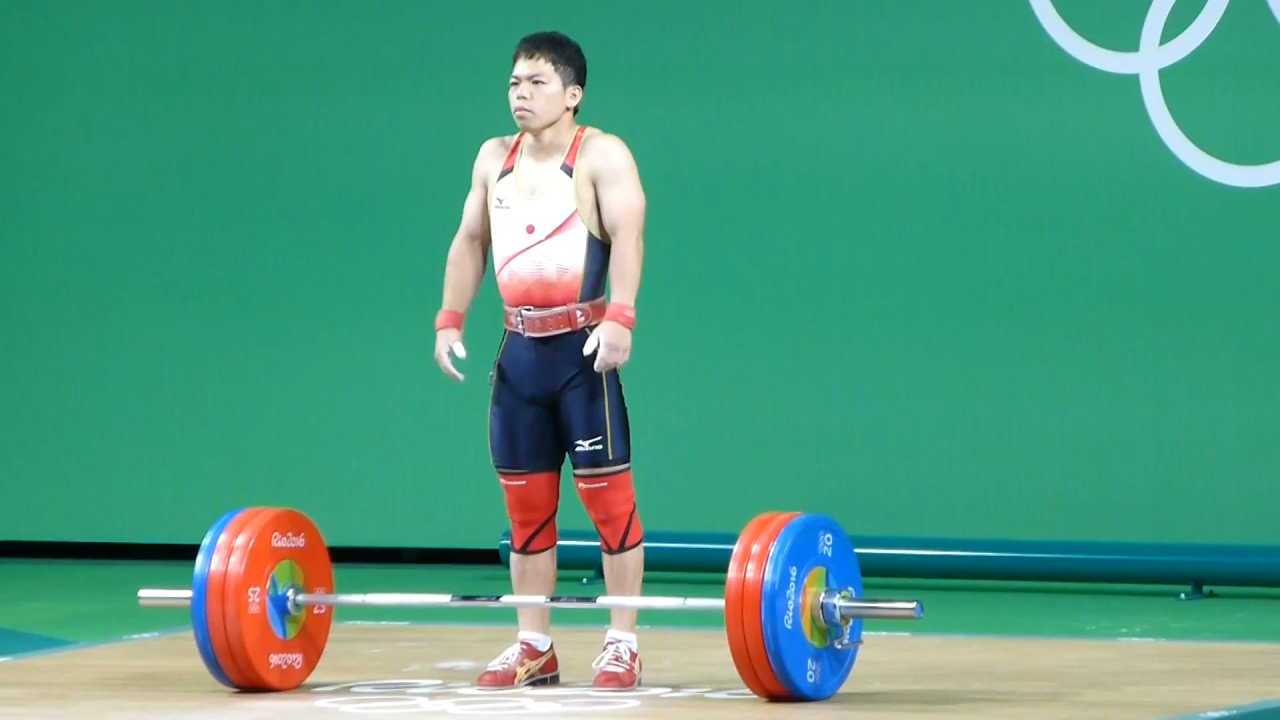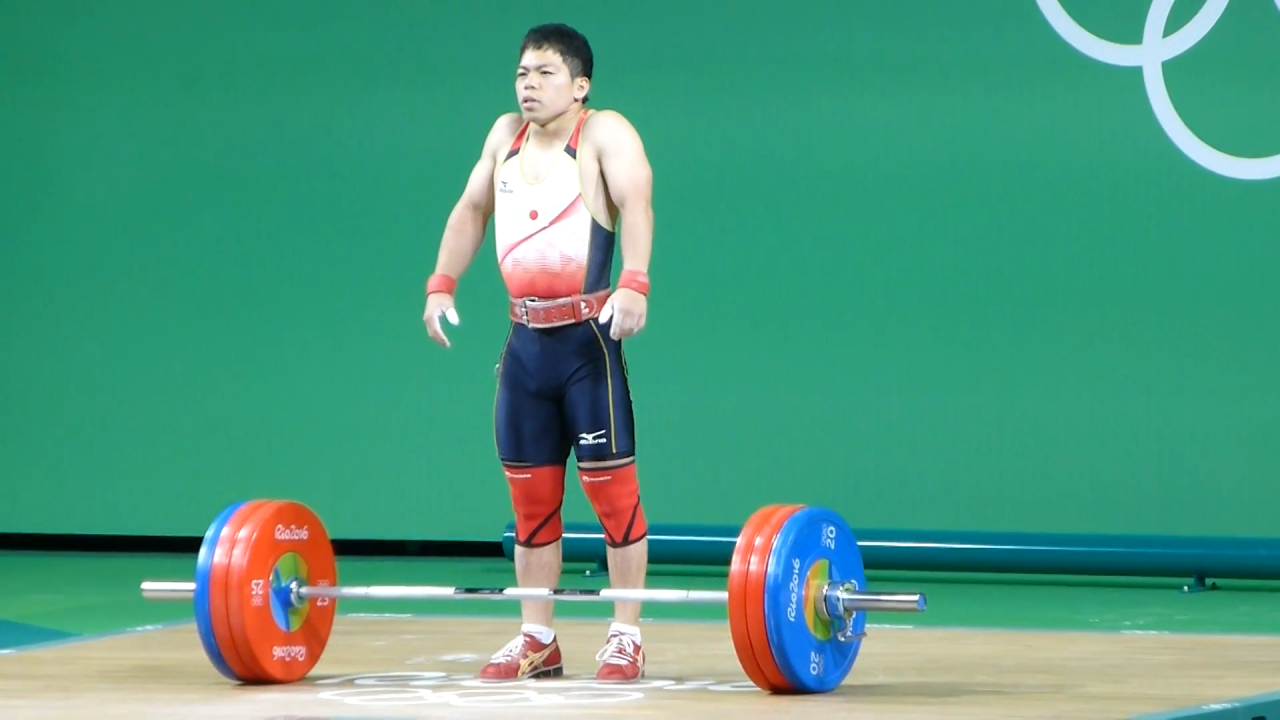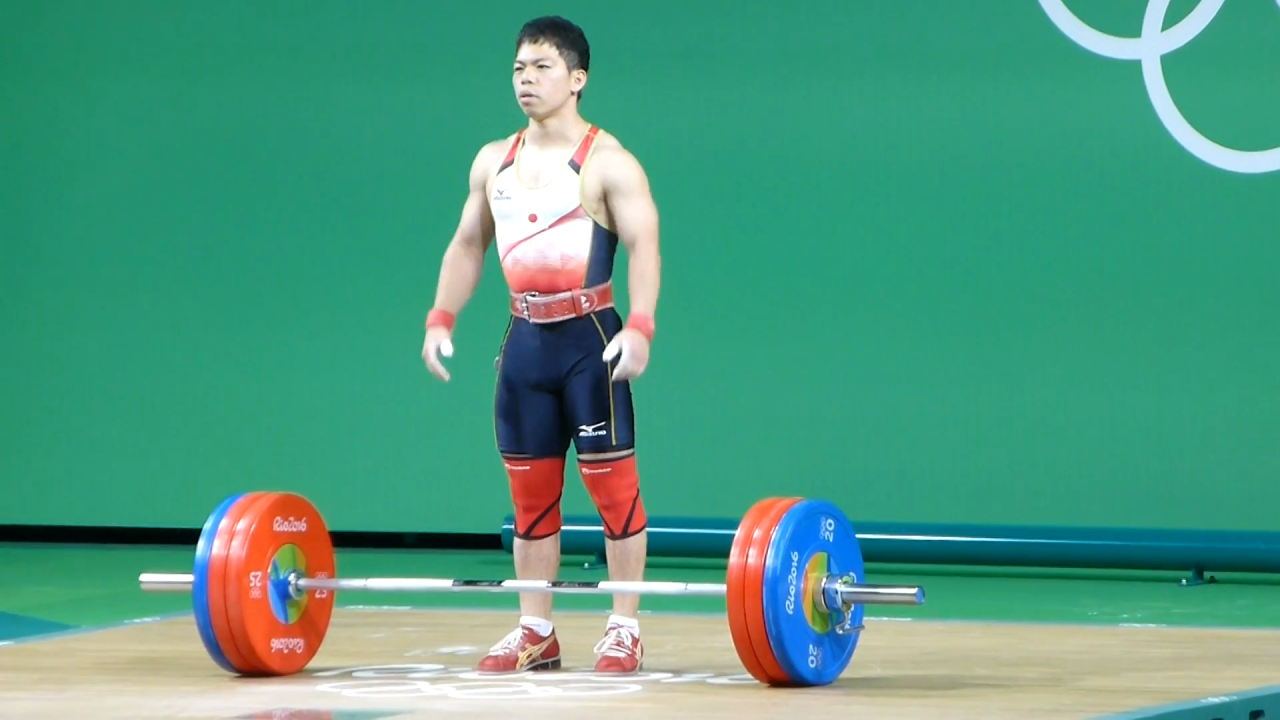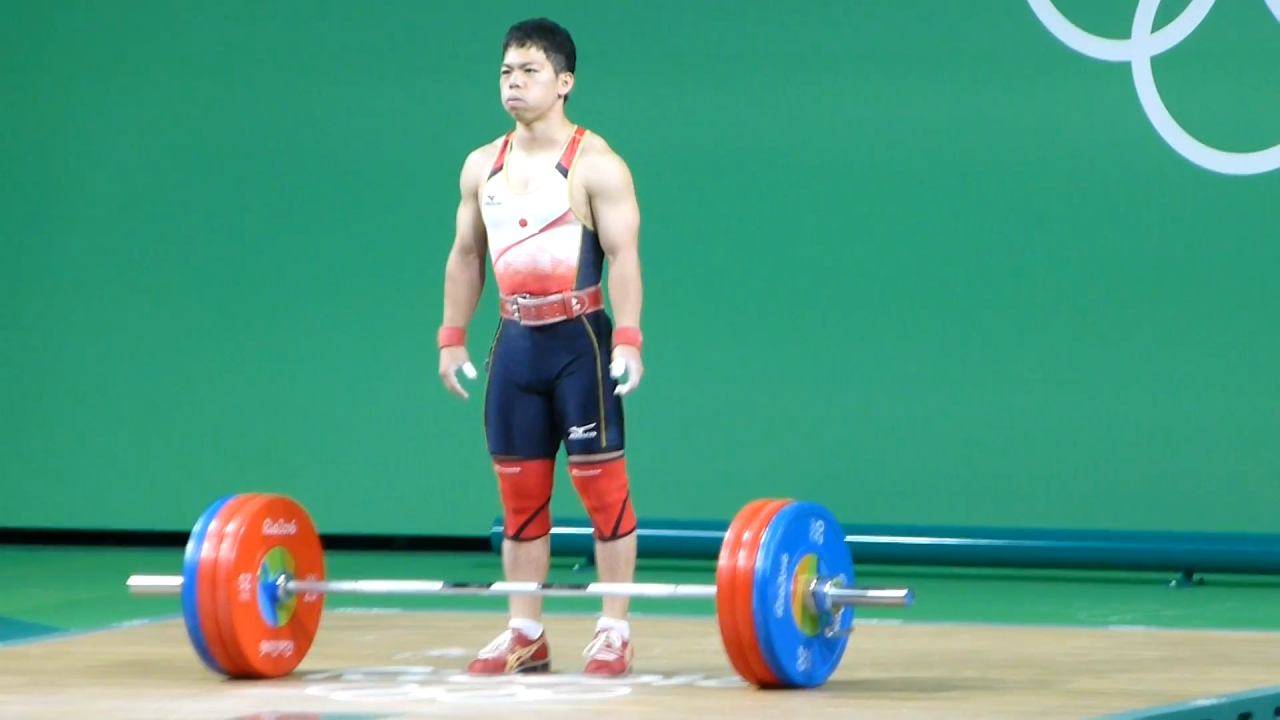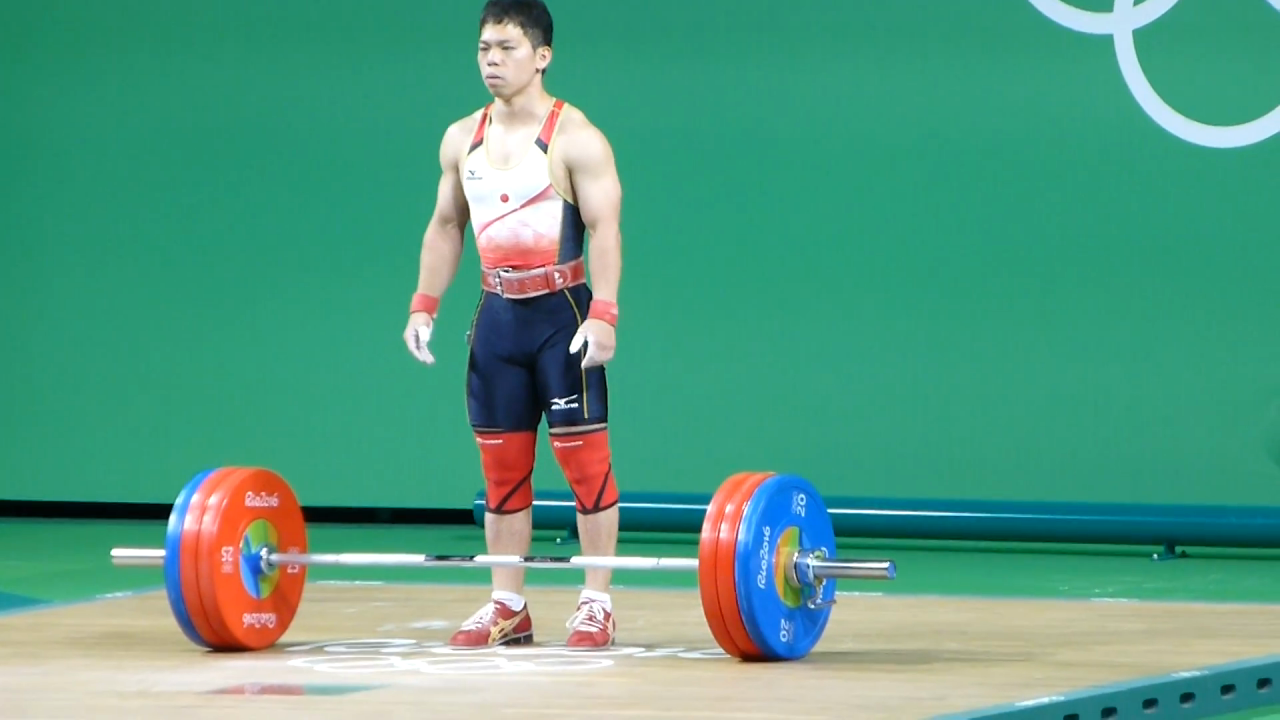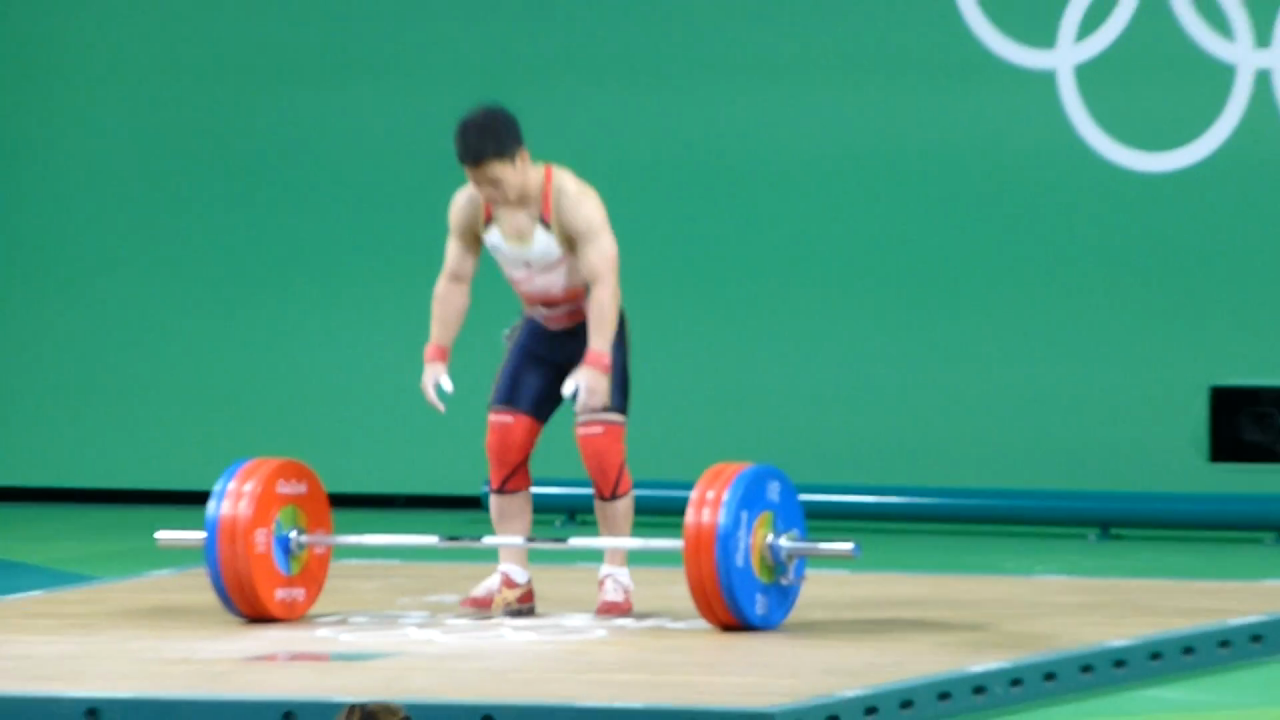
dt=0.4s
person 1, frame 1
left shoulder: (601, 154)
right shoulder: (493, 158)
left elbow: (627, 236)
right elbow: (469, 241)
left wrist: (620, 317)
right wrist: (451, 320)
left hip: (580, 348)
right hip: (518, 351)
left knee: (607, 495)
right knee: (525, 503)
left ankle: (622, 645)
right ankle: (533, 645)
person 1, frame 2
left shoulder: (606, 134)
right shoulder: (507, 134)
left elbow: (637, 206)
right elbow: (471, 208)
left wrist: (634, 283)
right wrist: (441, 284)
left hip: (587, 340)
right hip: (524, 341)
left knee: (612, 488)
right knee: (531, 497)
left ankle: (626, 636)
right ankle: (537, 638)
person 1, frame 3
left shoulder: (606, 158)
right shoulder: (494, 158)
left elbow: (644, 243)
right elbow: (469, 241)
left wrist: (639, 327)
right wrist: (440, 319)
left hip: (588, 336)
right hip: (524, 338)
left knee: (611, 482)
right knee: (530, 490)
left ankle: (624, 629)
right ankle: (536, 630)
person 1, frame 4
left shoulder: (595, 163)
right shoulder: (481, 165)
left elbow: (623, 256)
right elbow: (465, 256)
left wrist: (628, 340)
right wrist: (452, 338)
left hip: (578, 338)
right hip: (513, 342)
left knee: (600, 485)
right knee: (519, 492)
left ankle: (613, 631)
right ankle: (525, 632)
person 1, frame 5
left shoulder: (575, 136)
right shoulder: (461, 138)
left elbow: (603, 229)
right elbow: (445, 226)
left wrist: (603, 312)
right wrist: (424, 304)
left hip: (561, 312)
right hip: (495, 315)
left knee: (583, 458)
right knee: (502, 467)
left ankle: (597, 603)
right ankle: (507, 605)
person 1, frame 6
left shoulder: (572, 199)
right shoulder: (468, 205)
left elbow: (604, 284)
right elbow: (454, 280)
left wrist: (597, 363)
right wrist: (436, 354)
left hip: (589, 331)
right hip: (536, 329)
left knee: (600, 446)
right knee: (504, 444)
left ankle: (615, 576)
right ankle: (512, 579)
